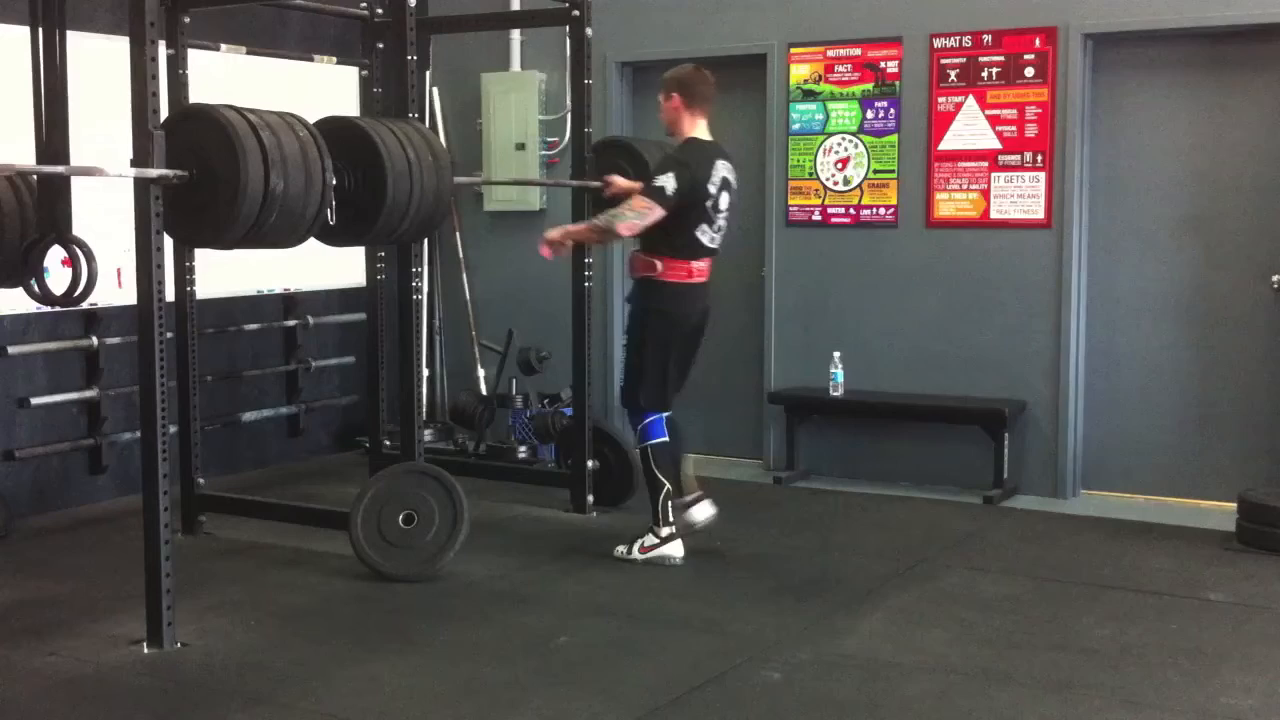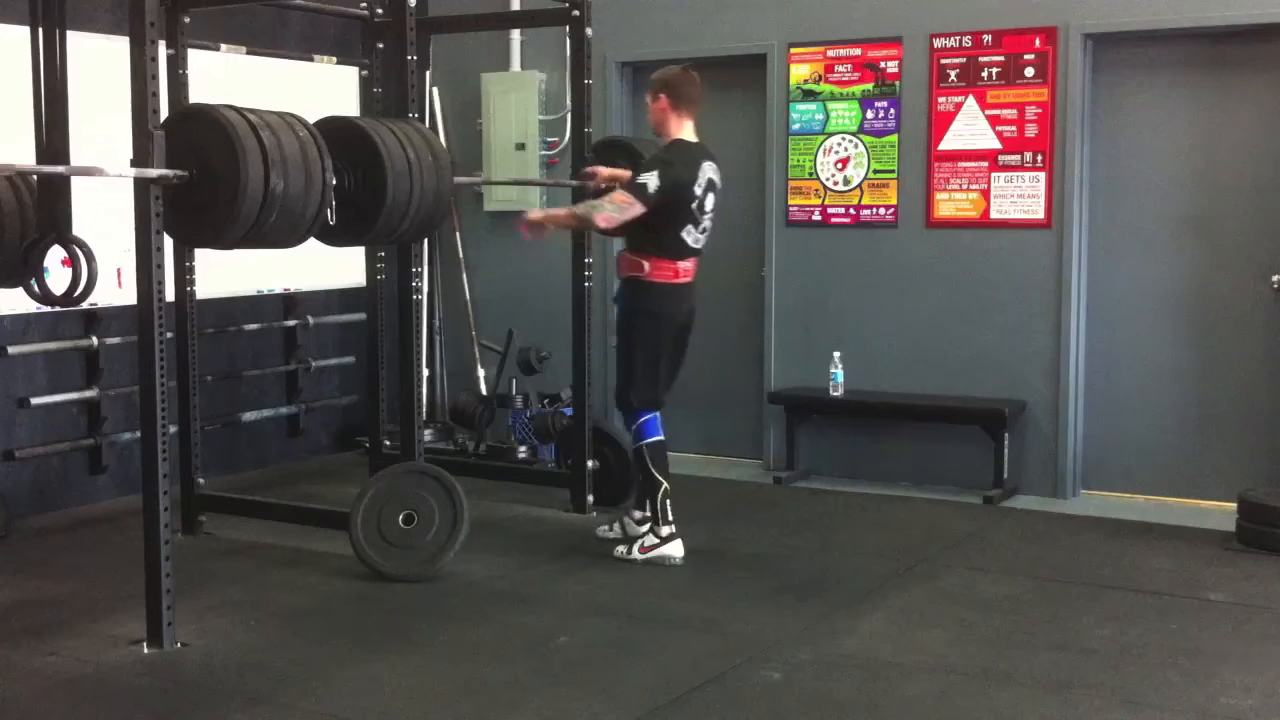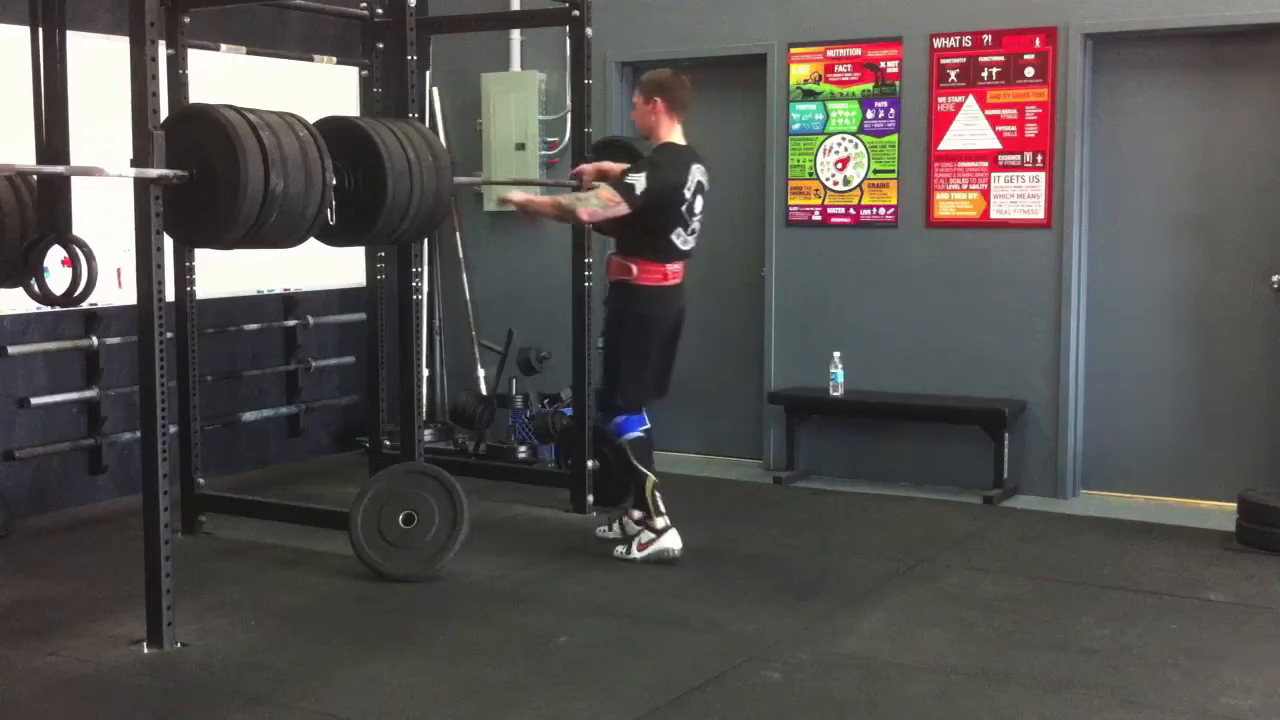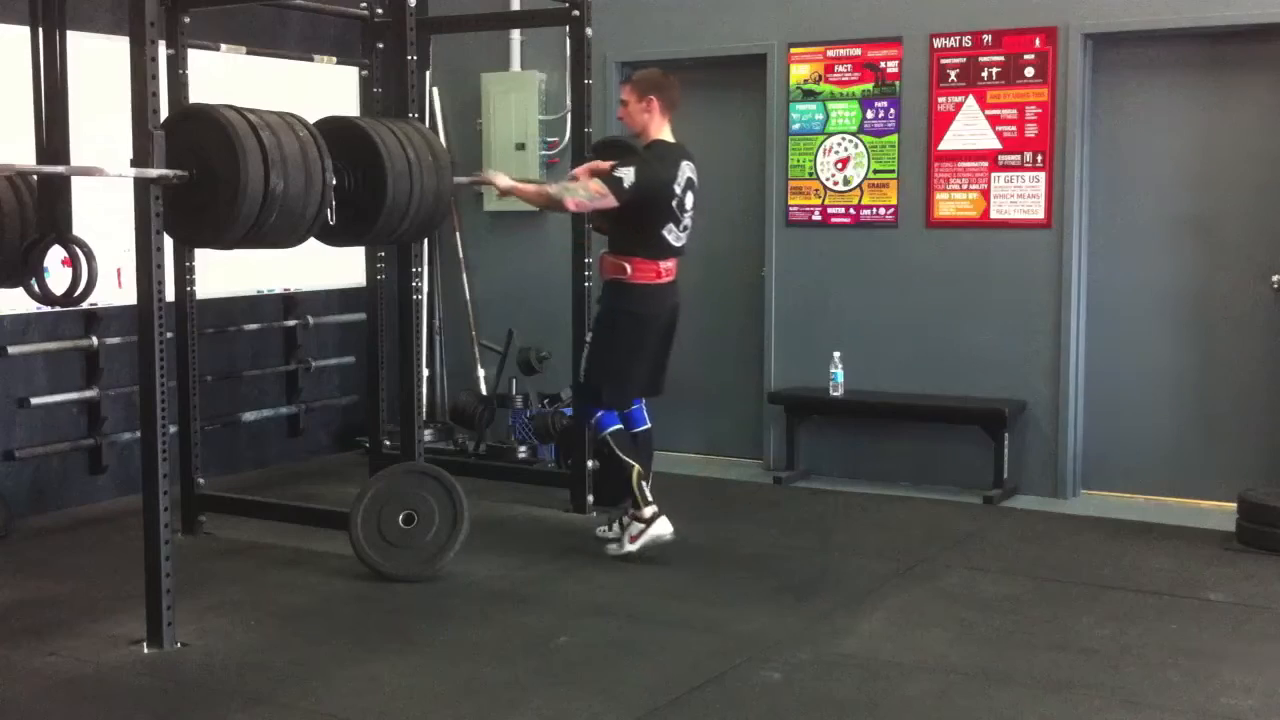
dt=0.1s
person 1, frame 1
left shoulder: (681, 163)
right shoulder: (719, 161)
left elbow: (626, 224)
left wrist: (566, 232)
right wrist: (633, 187)
left hip: (664, 296)
right hip: (694, 294)
left knee: (645, 408)
right knee: (656, 402)
left ankle: (664, 536)
right ankle: (690, 498)
person 1, frame 2
left shoulder: (667, 163)
right shoulder: (704, 161)
left elbow: (604, 216)
left wrist: (544, 217)
right wrist: (619, 177)
left hip: (651, 295)
right hip: (678, 294)
left knee: (639, 408)
right knee: (644, 403)
left ankle: (662, 533)
right ankle: (644, 513)
person 1, frame 3
left shoulder: (659, 169)
right shoulder: (690, 163)
left elbow: (587, 210)
left wrist: (524, 201)
right wrist: (607, 169)
left hip: (639, 299)
right hip: (667, 297)
left knee: (619, 410)
right knee: (633, 403)
left ankle: (657, 527)
right ankle: (640, 514)
person 1, frame 4
left shoulder: (648, 166)
right shoulder: (680, 160)
left elbow: (573, 200)
left wrist: (509, 187)
right wrist: (601, 168)
left hip: (633, 297)
right hip: (661, 295)
left knee: (598, 403)
right knee: (629, 402)
left ankle: (645, 512)
right ankle: (634, 511)
